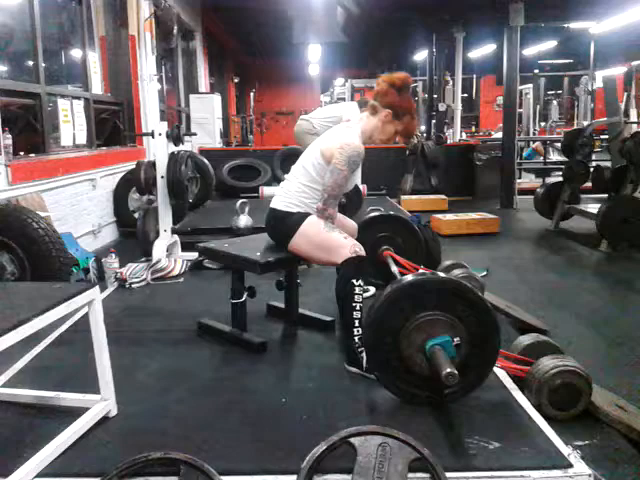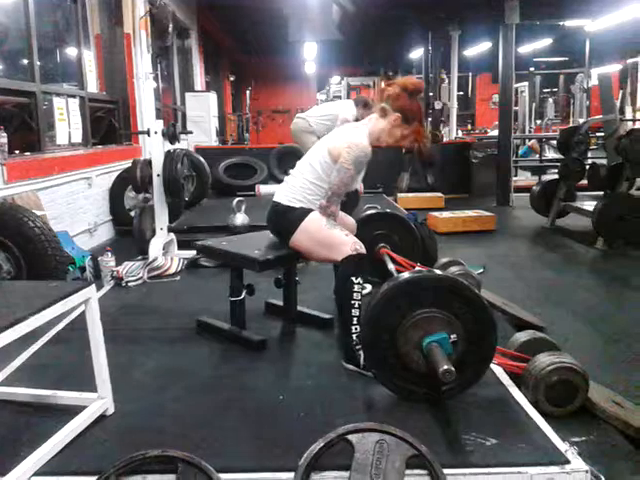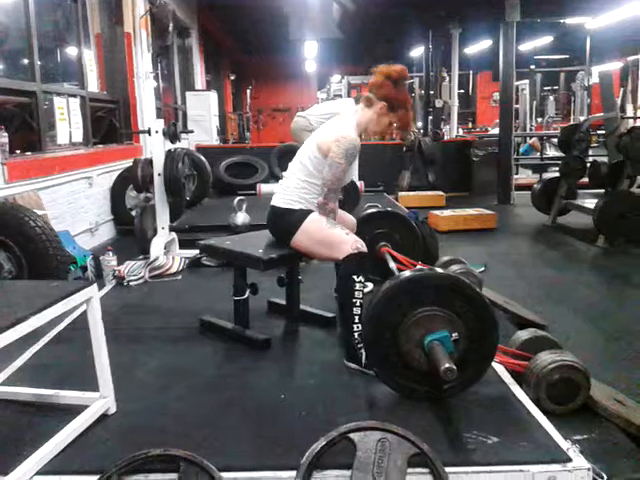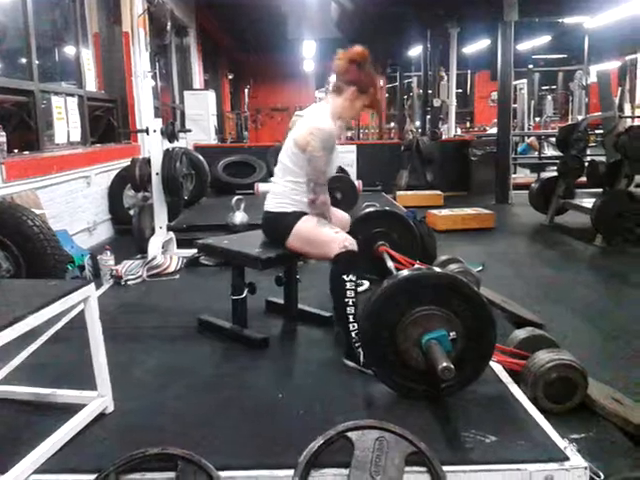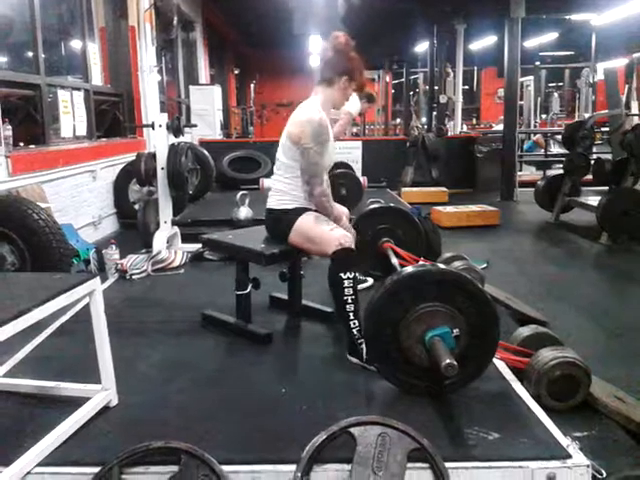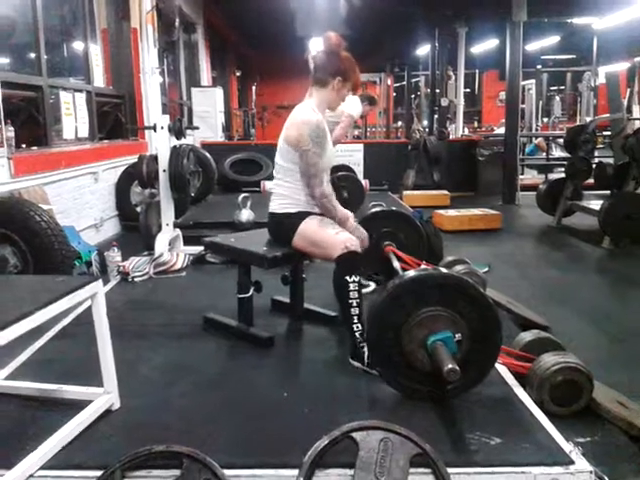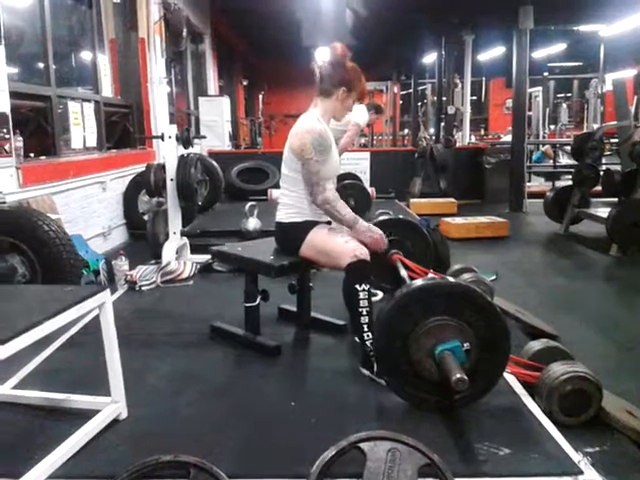
dt=0.2s
person 1, frame 1
left shoulder: (349, 130)
right shoulder: (352, 147)
right elbow: (326, 205)
left wrist: (342, 233)
right wrist: (335, 238)
left hip: (298, 211)
right hip: (287, 218)
left knee: (358, 234)
right knee: (352, 255)
left ankle: (353, 306)
right ankle: (356, 355)
person 1, frame 2
left shoulder: (357, 131)
right shoulder: (359, 147)
right elbow: (330, 202)
left wrist: (342, 232)
right wrist: (338, 237)
left hip: (300, 207)
right hip: (289, 213)
left knee: (356, 231)
right knee: (353, 253)
right ankle: (353, 352)
person 1, frame 3
left shoulder: (346, 123)
right shoulder: (347, 138)
right elbow: (328, 200)
left wrist: (343, 226)
right wrist: (338, 231)
left hip: (300, 207)
right hip: (289, 215)
left knee: (356, 230)
right knee: (354, 250)
left ankle: (352, 309)
right ankle: (355, 350)
person 1, frame 4
left shoulder: (321, 117)
right shoulder: (323, 128)
right elbow: (317, 194)
left wrist: (337, 221)
right wrist: (333, 226)
left hip: (297, 209)
right hip: (283, 217)
left knee: (355, 226)
right knee: (345, 249)
left ankle: (350, 309)
right ankle: (355, 349)
person 1, frame 5
left shoulder: (313, 111)
right shoulder: (314, 120)
right elbow: (316, 187)
left wrist: (339, 215)
right wrist: (338, 221)
left hip: (300, 206)
right hip: (286, 213)
left knee: (354, 223)
right knee: (343, 245)
left ankle: (354, 292)
right ankle: (357, 345)
person 1, frame 6
left shoulder: (309, 114)
right shoulder: (310, 121)
left elbow: (318, 182)
right elbow: (317, 188)
left wrist: (346, 218)
right wrist: (348, 224)
left hip: (304, 210)
right hip: (289, 217)
left knee: (355, 230)
right knee: (348, 248)
left ankle: (358, 303)
right ankle: (360, 349)
person 1, frame 7
left shoulder: (315, 124)
right shoulder: (314, 131)
right elbow: (320, 196)
left wrist: (355, 219)
right wrist: (358, 225)
left hip: (310, 220)
right hip: (296, 226)
left knee: (363, 238)
right knee: (357, 256)
left ankle: (364, 307)
right ankle: (371, 357)
